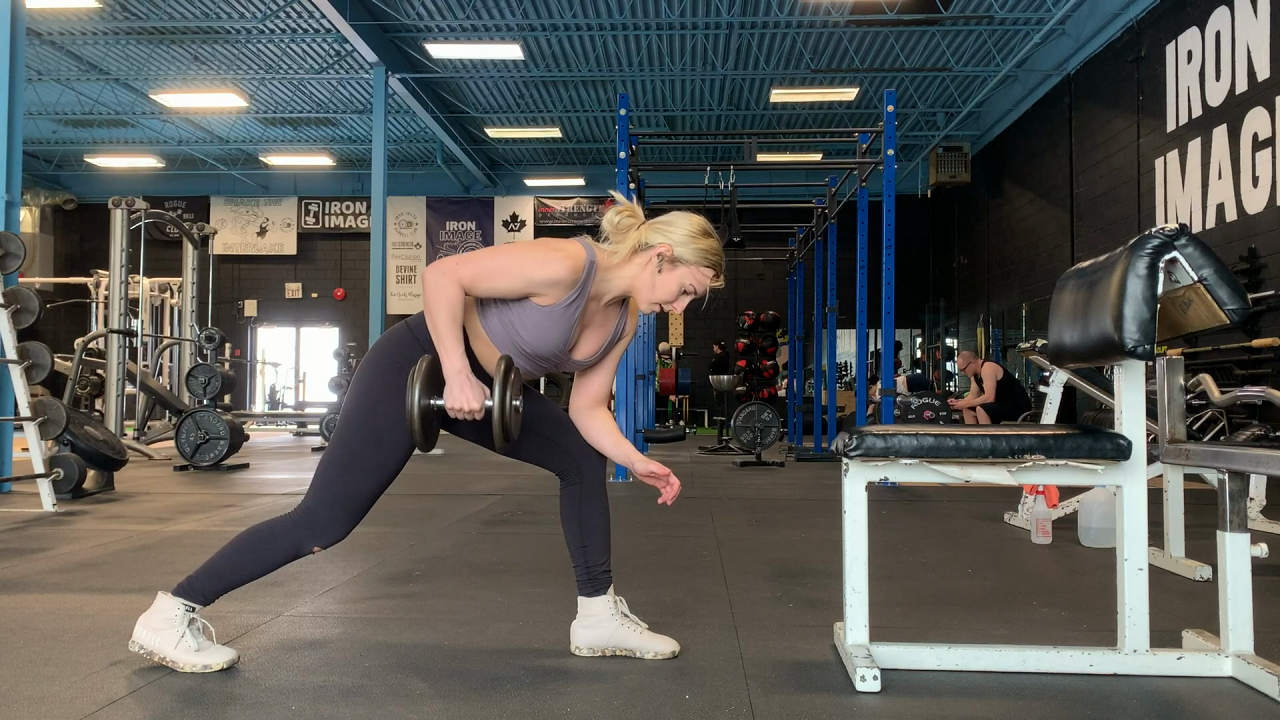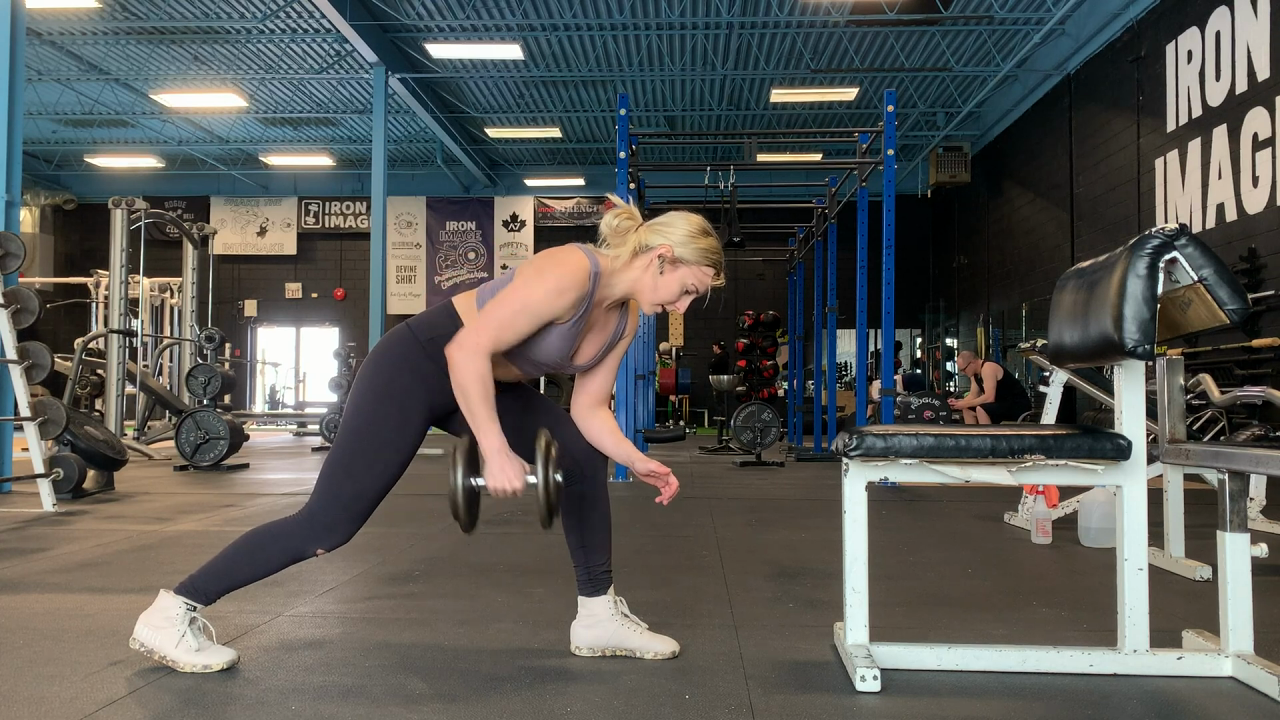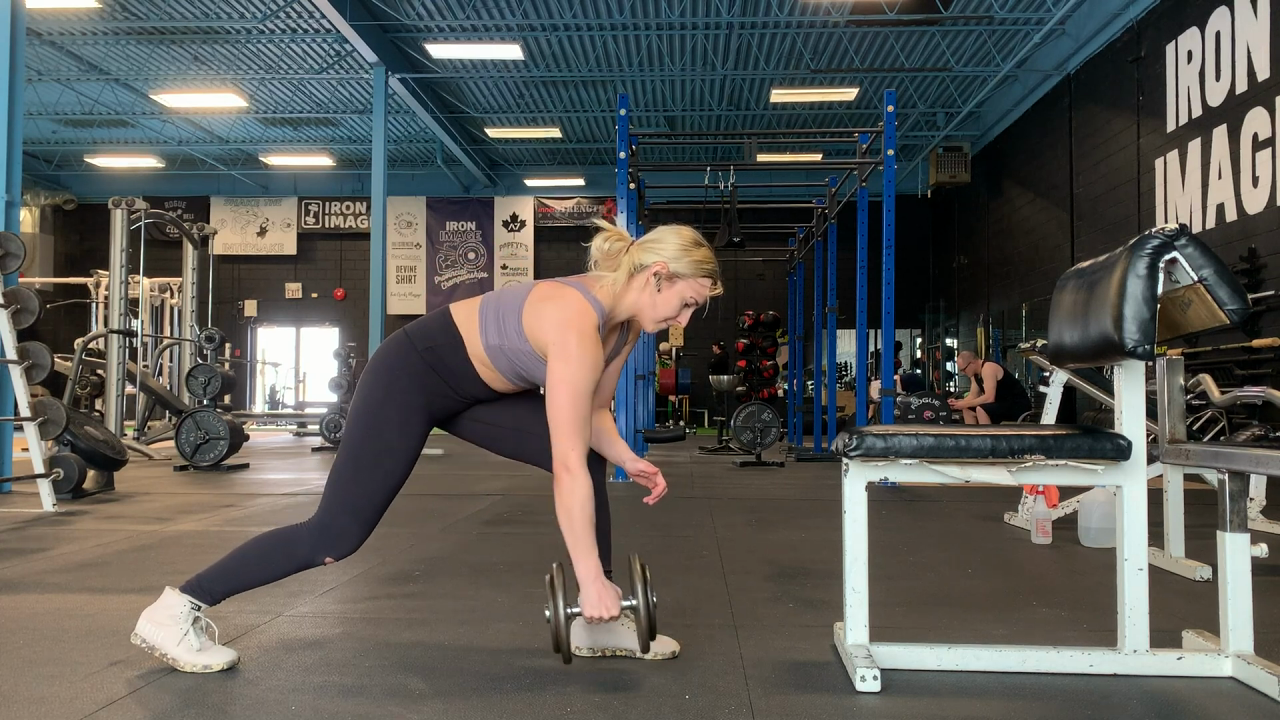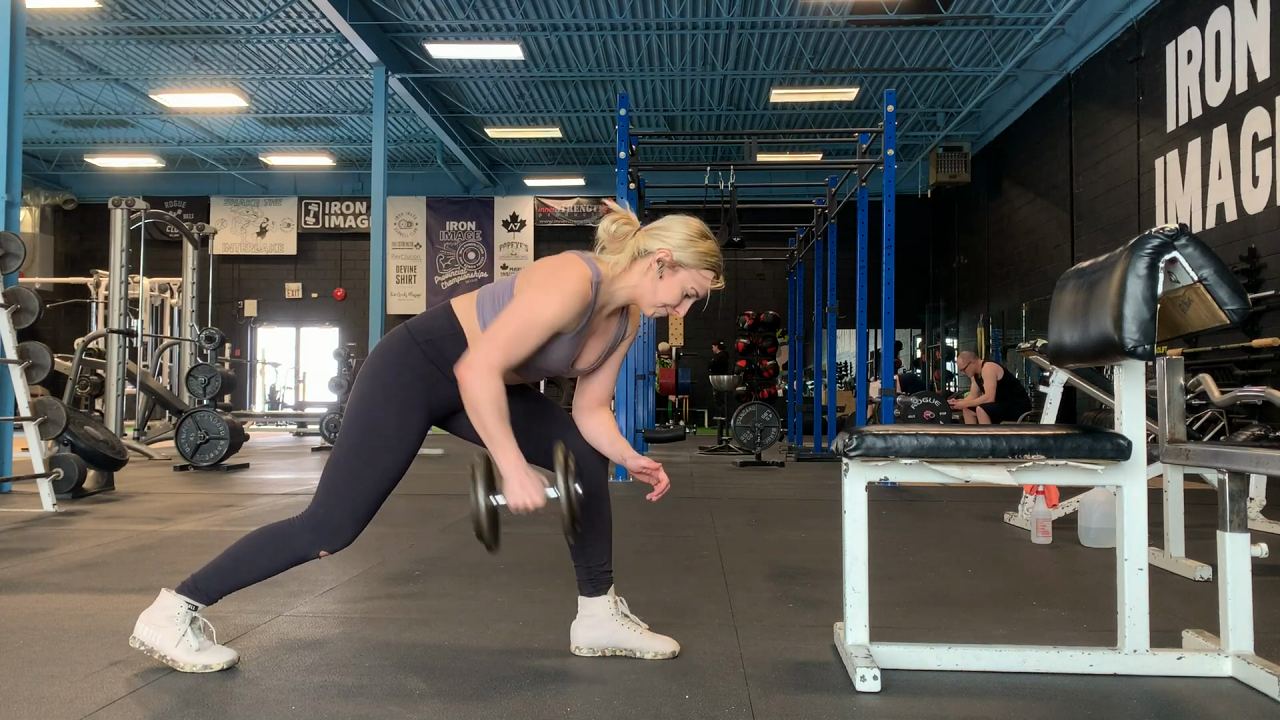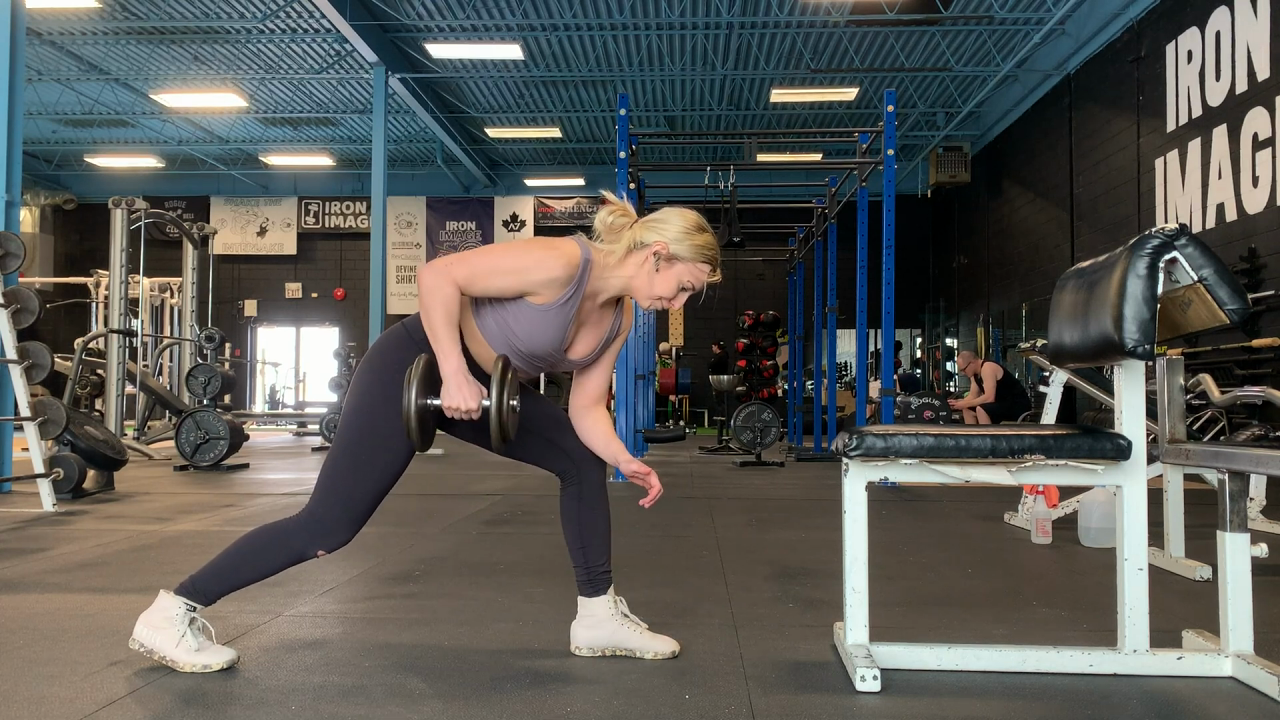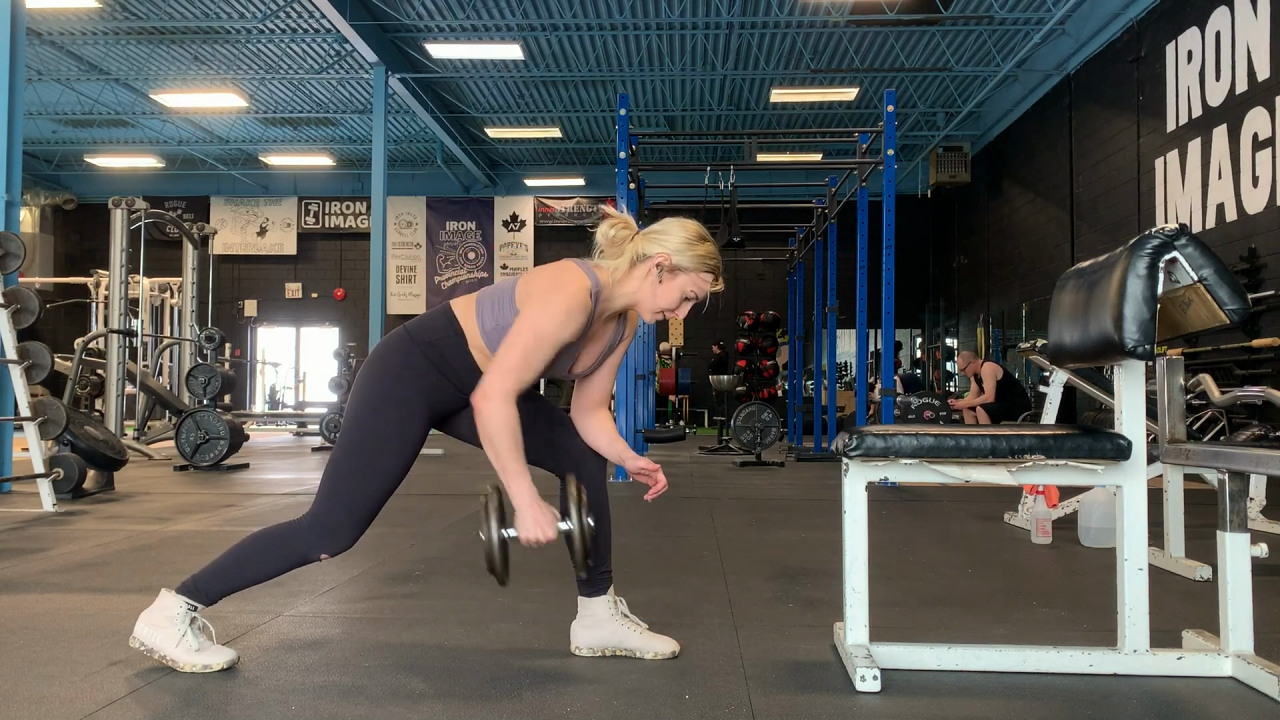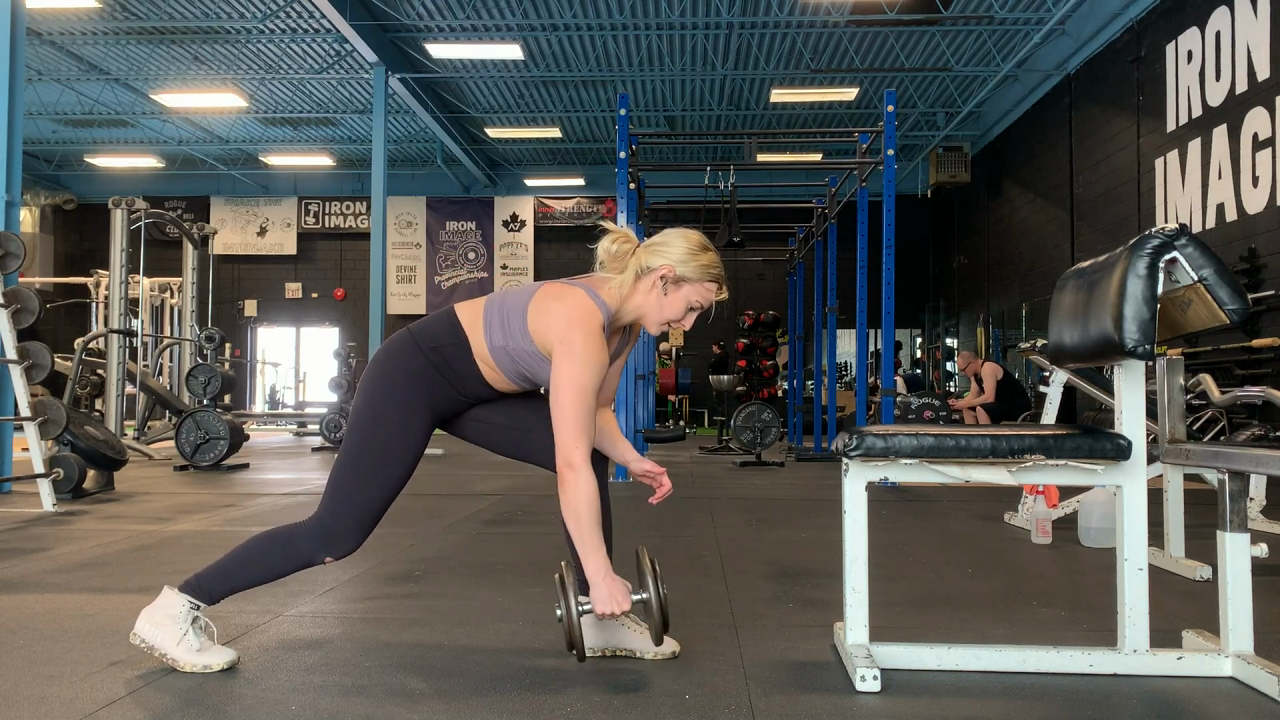
dt=0.5s
person 1, frame 1
left shoulder: (623, 318)
right shoulder: (564, 263)
left elbow: (588, 409)
right elbow: (441, 276)
left wrist: (636, 461)
right wrist: (458, 376)
left hip: (479, 381)
right hip: (414, 365)
left knee: (584, 458)
right knee: (324, 520)
left ankle: (598, 616)
right ankle: (169, 614)
person 1, frame 2
left shoulder: (626, 318)
right shoulder: (570, 274)
left elbow: (589, 408)
right elbow: (466, 352)
left wrist: (635, 459)
right wrist: (496, 452)
left hip: (474, 376)
right hip: (415, 367)
left knee: (585, 460)
right knee: (329, 524)
left ankle: (598, 618)
right ankle: (171, 614)
person 1, frame 3
left shoulder: (627, 324)
right shoulder: (577, 325)
left elbow: (591, 413)
right elbow: (564, 468)
left wrist: (629, 460)
right wrist: (590, 581)
left hip: (476, 387)
right hip: (411, 374)
left knee: (593, 461)
right knee: (337, 533)
left ankle: (597, 625)
right ankle: (174, 612)
person 1, frame 4
left shoulder: (626, 321)
right shoulder: (573, 282)
left elbow: (591, 407)
right elbow: (475, 371)
left wrist: (629, 457)
right wrist: (513, 471)
left hip: (482, 384)
right hip: (414, 368)
left knee: (586, 461)
right knee: (333, 525)
left ankle: (598, 617)
right ankle: (171, 613)
person 1, frame 5
left shoulder: (620, 316)
right shoulder: (560, 262)
left elbow: (586, 408)
right elbow: (438, 274)
left wrist: (624, 460)
right wrist: (454, 374)
left hip: (479, 384)
right hip: (416, 366)
left knee: (583, 461)
right knee: (330, 525)
left ankle: (598, 617)
right ankle: (170, 613)
person 1, frame 6
left shoulder: (623, 321)
right shoulder: (571, 294)
left elbow: (588, 409)
right elbow: (492, 401)
left wrist: (628, 458)
right wrist: (527, 503)
left hip: (472, 382)
right hip: (413, 370)
left knee: (584, 460)
right knee: (333, 528)
left ankle: (598, 618)
right ankle: (171, 613)
person 1, frame 7
left shoulder: (626, 322)
right shoulder: (582, 324)
left elbow: (591, 416)
right elbow: (572, 467)
left wrist: (633, 460)
right wrist: (601, 577)
left hip: (476, 386)
right hip: (415, 373)
left knee: (593, 456)
right knee: (338, 532)
left ankle: (599, 620)
right ankle: (172, 611)
